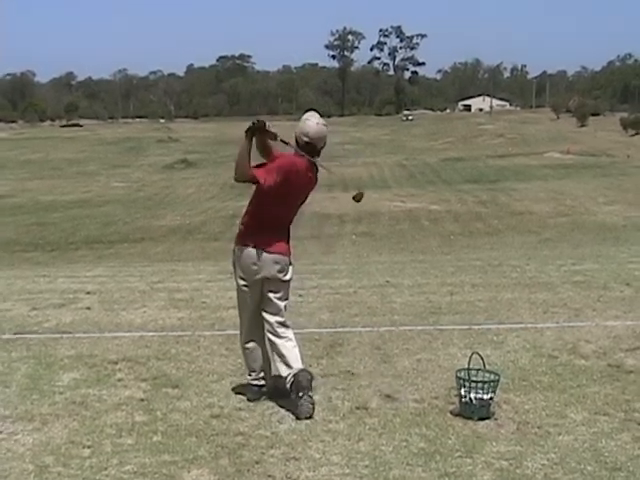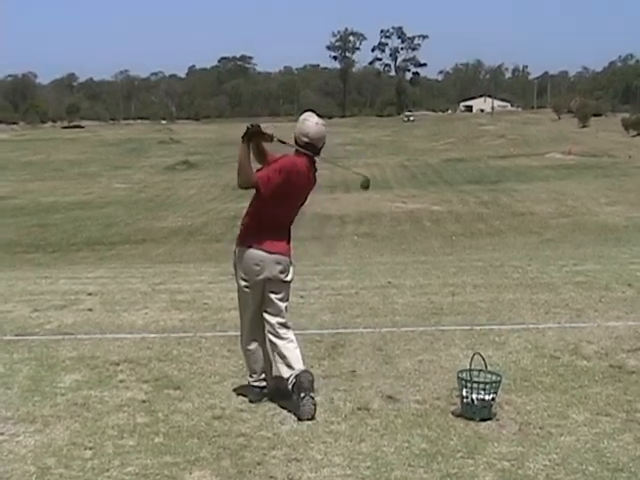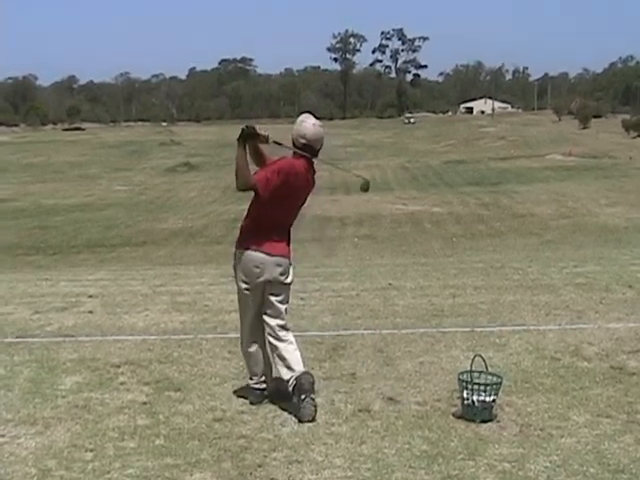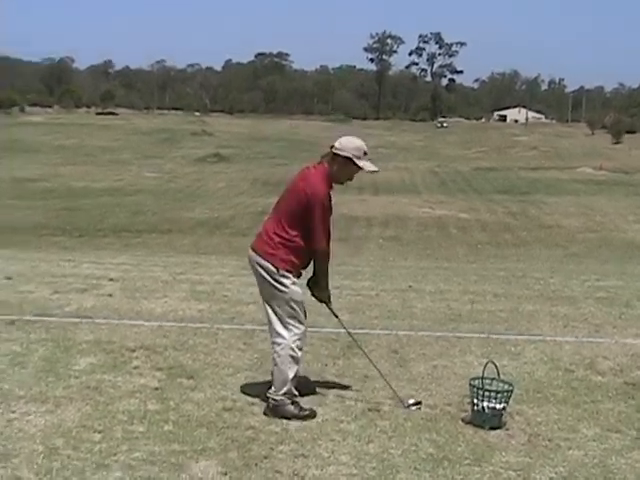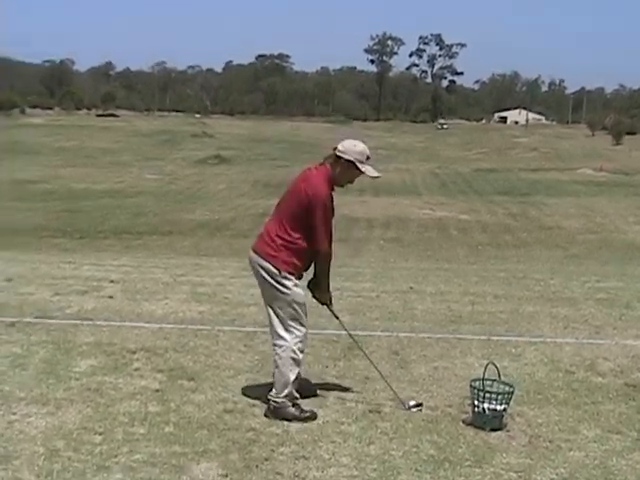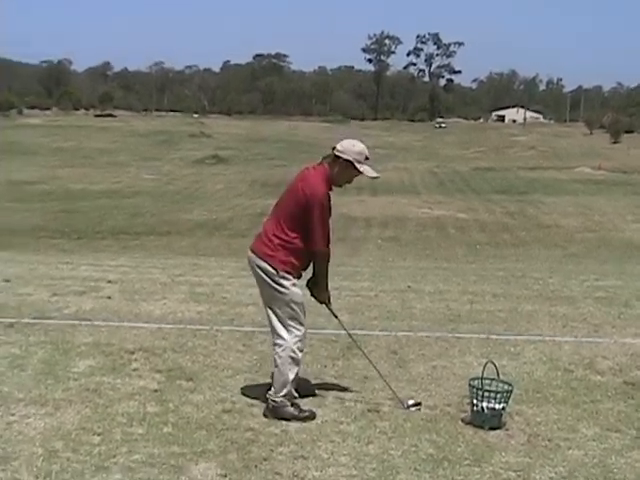
dt=0.2s
person 1, frame 1
left shoulder: (290, 165)
right shoulder: (310, 172)
left elbow: (242, 175)
right elbow: (269, 158)
left wrist: (249, 137)
right wrist: (261, 137)
left hip: (250, 251)
right hip: (278, 255)
left knee: (250, 323)
right knee: (277, 323)
left ankle: (257, 381)
right ankle: (295, 376)
person 1, frame 2
left shoulder: (291, 166)
right shoulder: (308, 172)
left elbow: (245, 181)
right elbow: (267, 165)
left wrist: (247, 142)
right wrist: (256, 141)
left hip: (251, 252)
right hip: (279, 255)
left knee: (252, 325)
right knee: (278, 324)
left ankle: (259, 383)
right ankle: (297, 378)
person 1, frame 3
left shoulder: (287, 168)
right shoulder: (306, 174)
left elbow: (244, 183)
left wrist: (243, 145)
left hip: (256, 257)
right hip: (278, 259)
left knee: (256, 323)
right knee: (278, 326)
left ankle: (262, 382)
right ankle: (298, 380)
person 1, frame 4
left shoulder: (311, 174)
right shoulder: (319, 191)
right elbow: (320, 246)
left wrist: (315, 278)
right wrist: (322, 285)
left hip: (265, 254)
right hip: (276, 263)
left knee: (288, 325)
right knee: (292, 331)
left ankle: (284, 380)
right ankle: (280, 399)
person 1, frame 5
left shoulder: (313, 175)
right shoulder: (321, 192)
right elbow: (323, 247)
left wrist: (316, 279)
right wrist: (323, 286)
left hip: (266, 255)
right hip: (278, 265)
left knee: (288, 328)
right knee: (293, 334)
left ankle: (286, 381)
right ankle: (281, 401)
person 1, frame 6
left shoulder: (311, 174)
right shoulder: (318, 191)
right elbow: (320, 247)
left wrist: (316, 279)
right wrist: (322, 286)
left hip: (264, 254)
right hip: (275, 264)
left knee: (286, 328)
right knee: (292, 333)
left ankle: (283, 381)
right ankle: (280, 400)
